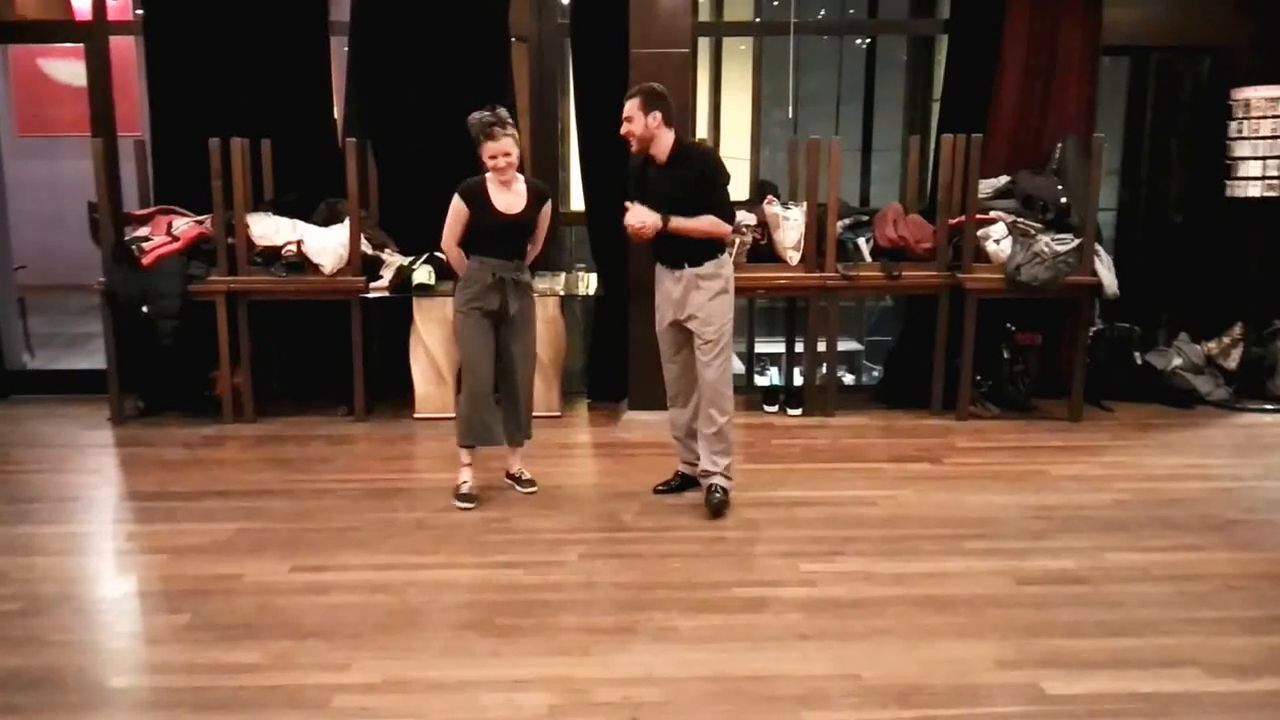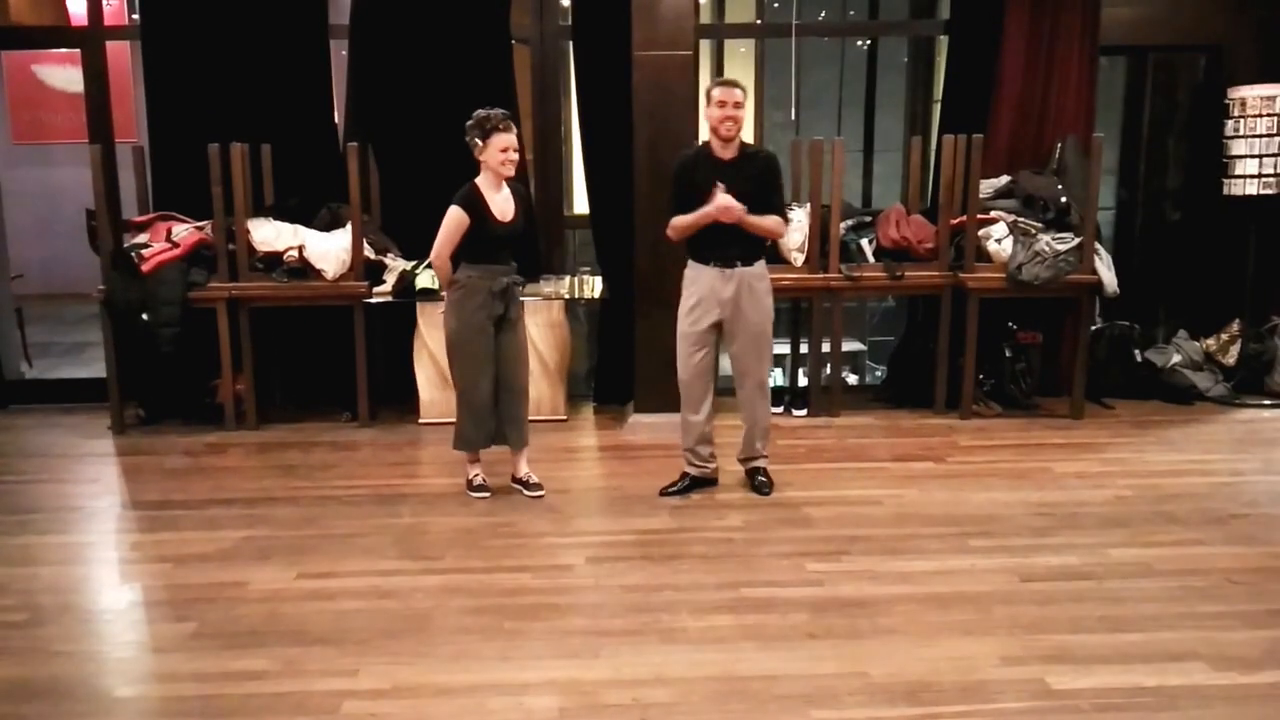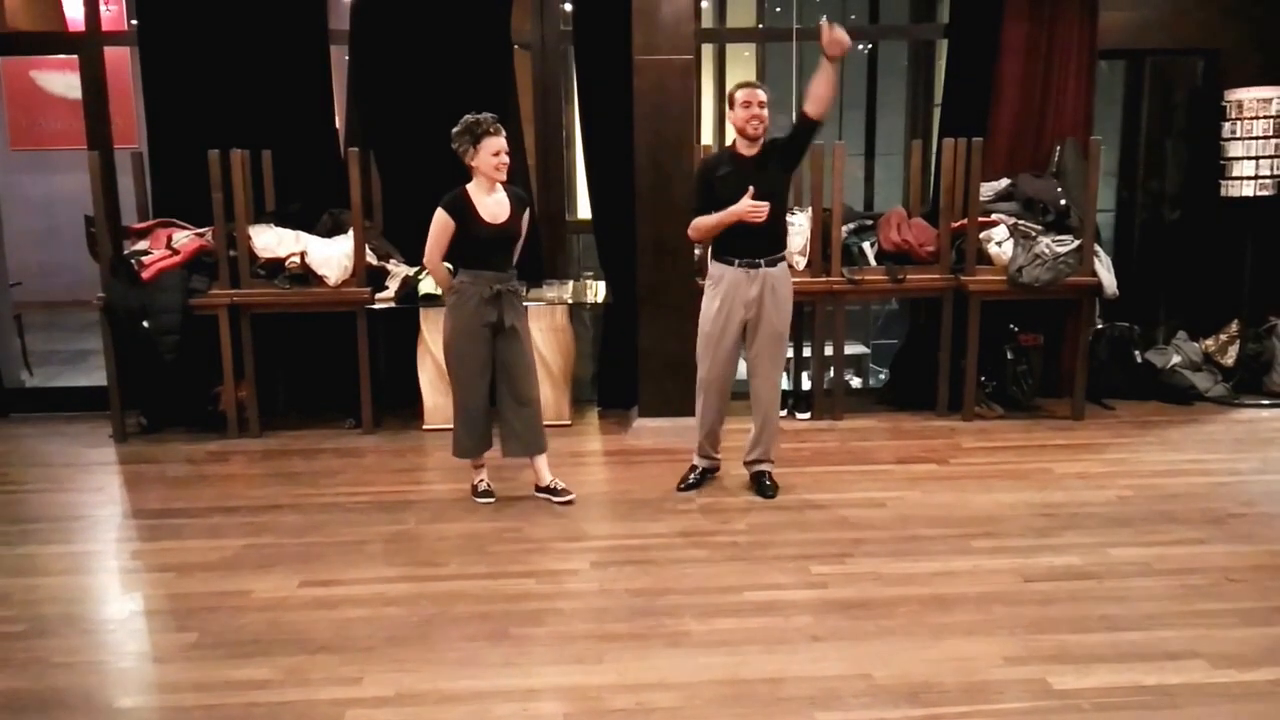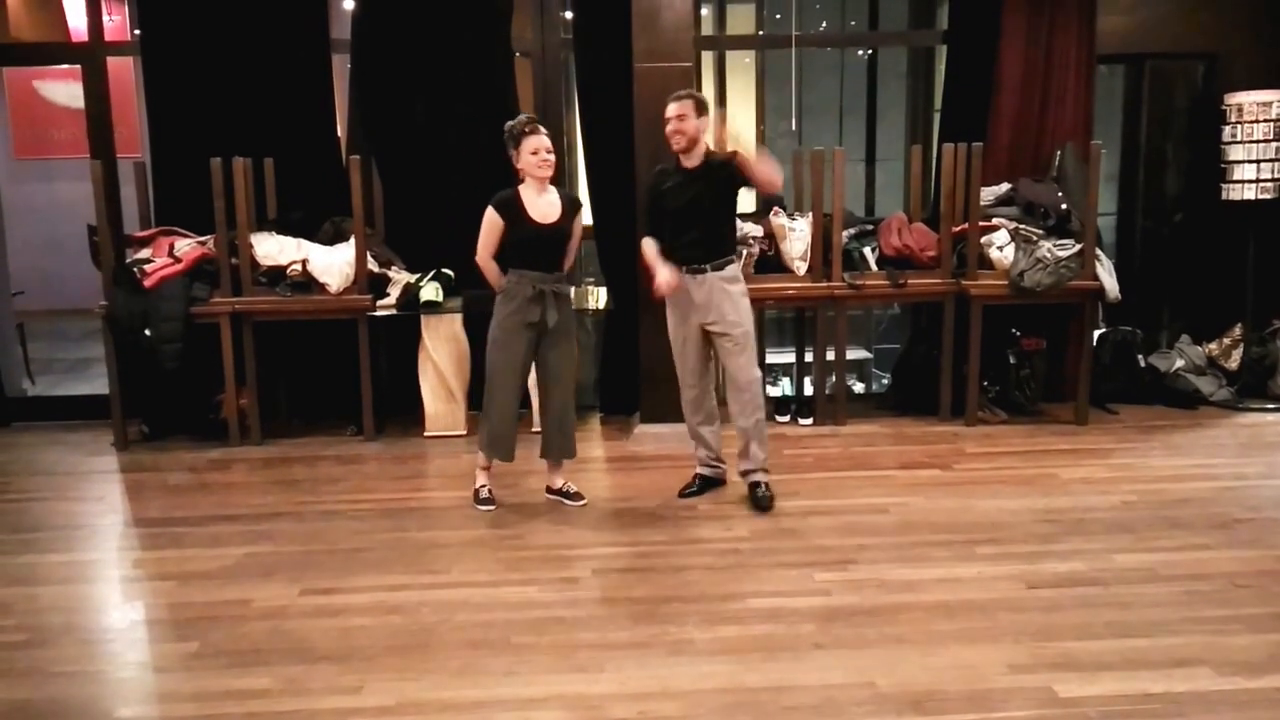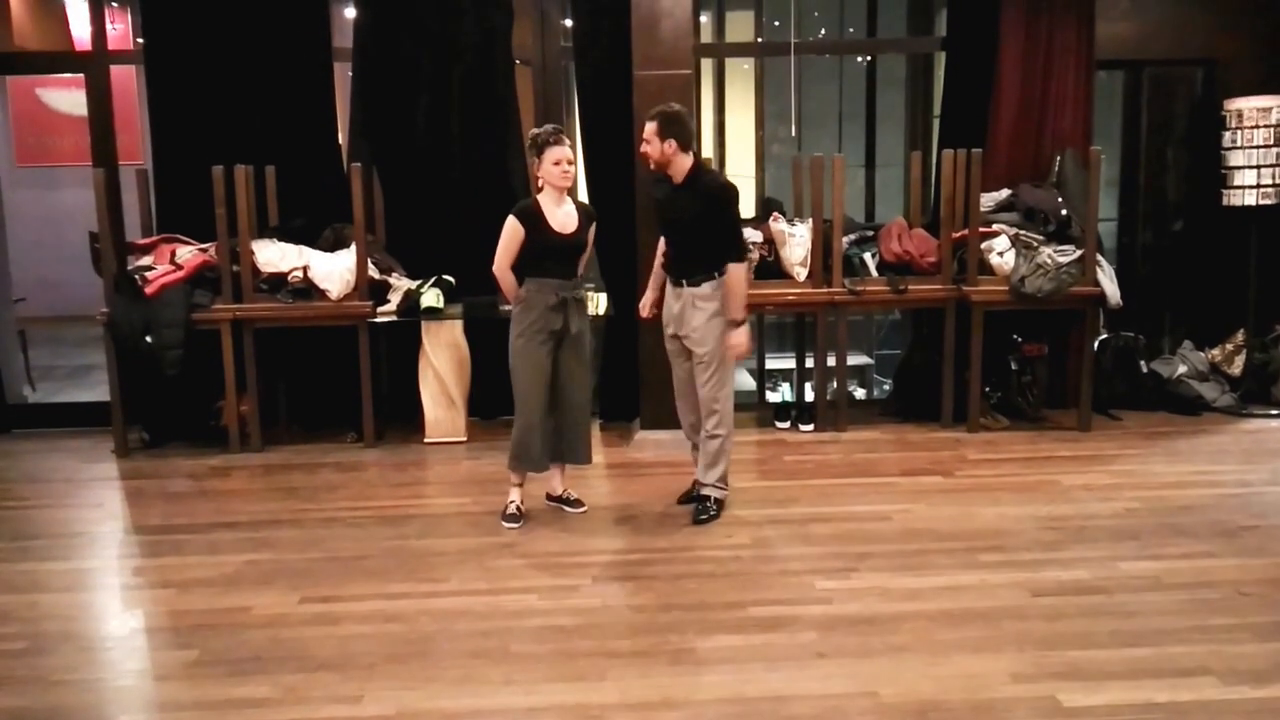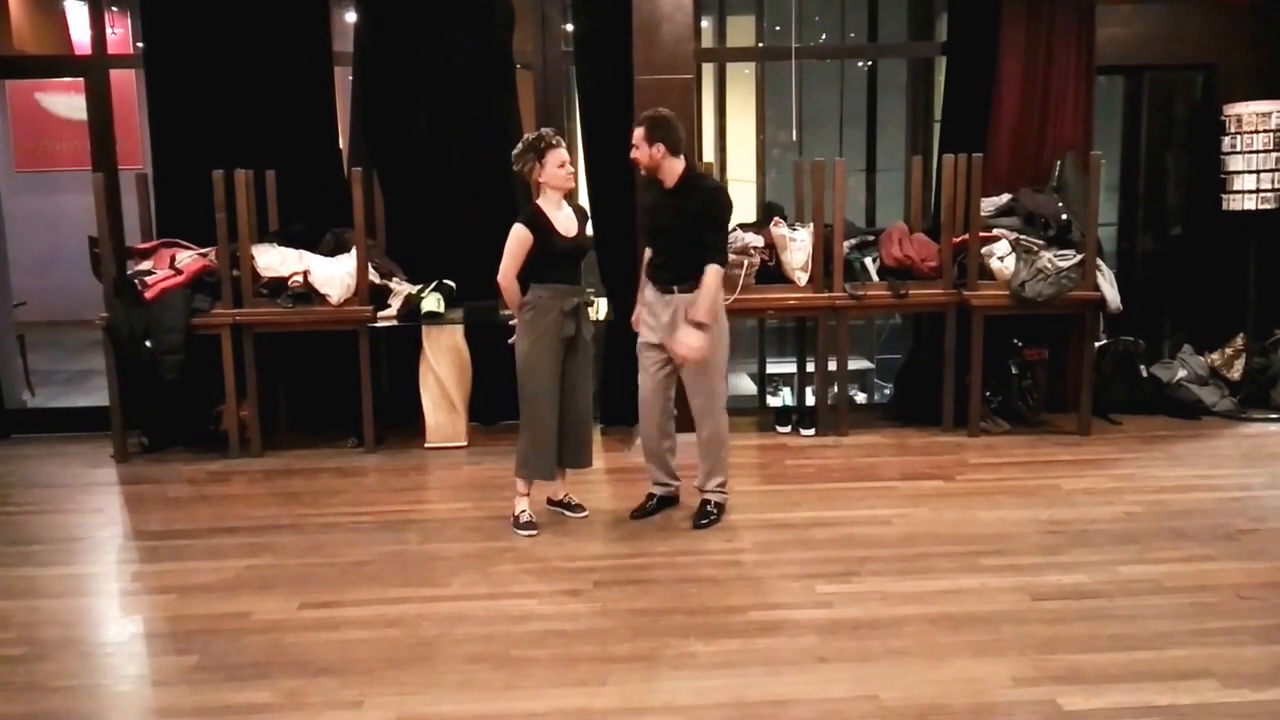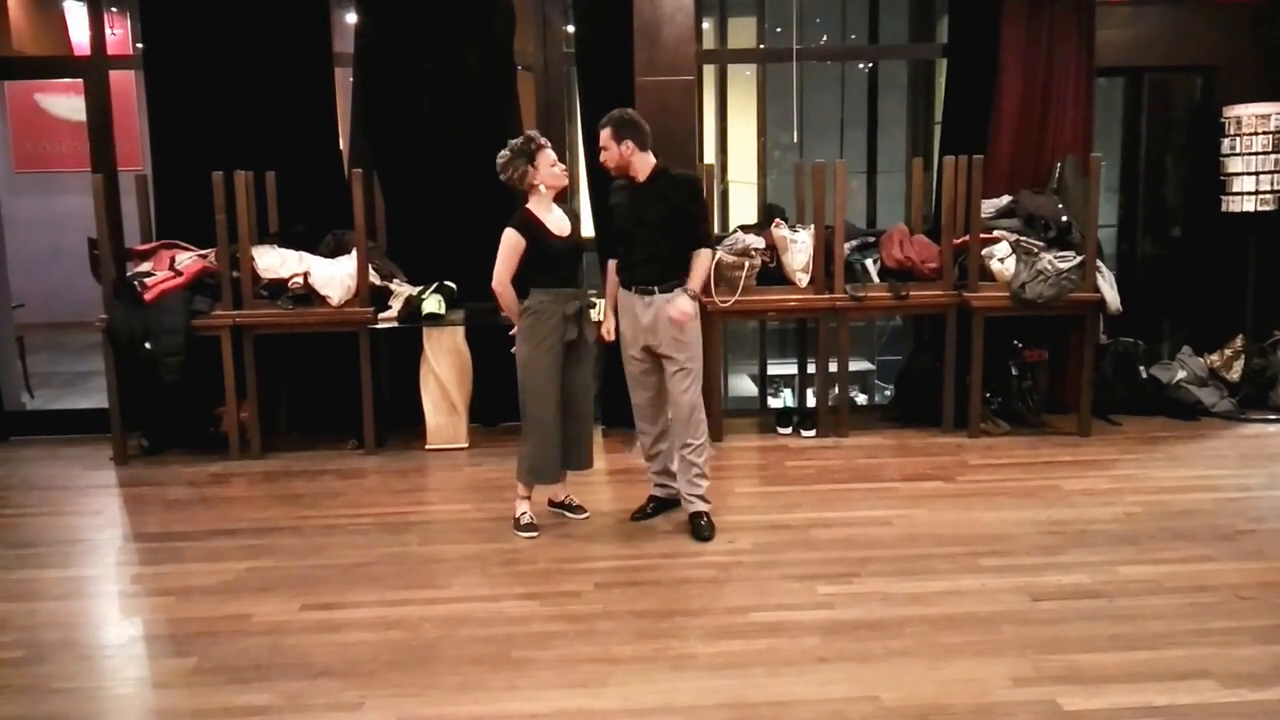
dt=0.7s
person 1, frame 1
left shoulder: (702, 159)
right shoulder: (641, 169)
left elbow: (724, 225)
left wrist: (663, 221)
right wrist: (636, 225)
left hip: (707, 276)
right hip: (666, 277)
left knee: (713, 376)
right knee: (677, 377)
left ankle: (716, 474)
right ankle: (690, 465)
person 1, frame 2
left shoulder: (763, 162)
right shoulder: (689, 164)
left elbow: (779, 228)
right elbow: (673, 231)
left wrist: (741, 215)
right wrist: (706, 214)
left hip: (750, 277)
right hip: (701, 277)
left knee: (753, 376)
right knee: (692, 377)
left ankle: (755, 460)
right ankle: (698, 466)
person 1, frame 3
left shoulder: (782, 155)
right shoulder: (712, 167)
left elbow: (816, 111)
right elbow: (695, 231)
left wrist: (830, 59)
right wrist: (735, 212)
left hip: (772, 276)
right hip: (726, 276)
left knee: (766, 378)
right knee: (712, 373)
left ankle: (760, 462)
right ankle: (705, 458)
person 1, frame 4
left shoulder: (726, 165)
right shoulder: (662, 179)
left elbow: (773, 182)
right elbow: (649, 236)
left wrist: (736, 147)
right wrist: (659, 269)
left hip: (724, 281)
right hip: (682, 291)
left knee: (744, 379)
right knee: (692, 384)
left ankle: (755, 472)
right ankle: (709, 466)
person 1, frame 5
left shoulder: (716, 189)
right shoulder: (662, 185)
left elbow: (735, 259)
left wrist: (738, 322)
right wrist: (653, 284)
left hip: (709, 294)
right hip: (674, 293)
left knee: (713, 396)
right knee: (686, 395)
left ankle: (713, 486)
right ankle: (703, 475)
person 1, frame 6
left shoulder: (709, 194)
right shoulder: (649, 190)
left elbow: (715, 264)
left wrist: (698, 325)
right wrist: (641, 301)
left hip: (695, 303)
right hip: (655, 302)
left knee: (707, 405)
right knee: (651, 403)
left ankle: (713, 492)
right ankle: (663, 487)
person 1, frame 7
left shoulder: (683, 185)
right shoulder: (617, 193)
left elbow: (704, 246)
left wrist: (690, 294)
right wrist: (609, 311)
left hip: (673, 305)
right hip: (632, 305)
left knee: (687, 406)
right knee: (646, 407)
left ankle: (696, 501)
right ankle: (664, 488)
person 2, frame 1
left shoulder: (538, 193)
right shoulder: (469, 192)
right elbow: (450, 245)
right wrist: (476, 279)
left hip: (518, 291)
right hip: (476, 292)
left knee: (519, 376)
right knee: (477, 378)
left ankle: (514, 462)
right ankle: (466, 471)
person 2, frame 2
left shoulder: (519, 195)
right shoulder: (468, 199)
right elbow: (439, 257)
right wrist: (457, 291)
left hip: (508, 294)
right hip: (473, 297)
left knee: (515, 381)
right knee: (475, 383)
left ankle: (519, 466)
right ankle: (473, 466)
person 2, frame 3
left shoulder: (518, 201)
right shoulder: (455, 204)
right elbow: (432, 260)
right wrist: (462, 293)
left hip: (509, 299)
right hip: (470, 303)
left knee: (524, 387)
right knee: (472, 389)
left ankle: (542, 475)
right ankle: (478, 473)
person 2, frame 4
left shoulder: (570, 203)
right shoulder: (504, 204)
right elbow: (484, 257)
right wrist: (513, 290)
left hip: (558, 302)
right hip: (516, 302)
left knee: (560, 390)
right knee: (503, 389)
left ankle: (556, 478)
right ankle: (482, 476)
person 2, frame 5
left shoulder: (586, 215)
right shoulder: (525, 214)
right elbow: (501, 268)
right wrist: (525, 304)
left hip: (573, 310)
right hip: (534, 312)
left knee: (572, 399)
right knee: (531, 403)
left ankle: (557, 485)
right ankle: (515, 492)
person 2, frame 6
left shoulder: (579, 214)
right shoulder: (530, 220)
right elbow: (506, 277)
right wrist: (524, 316)
left hip: (576, 315)
right hip: (543, 317)
left knee: (575, 404)
right knee: (539, 407)
left ankle: (558, 490)
right ankle: (522, 500)
person 2, frame 7
left shoulder: (569, 216)
right shoulder: (522, 224)
right elbow: (500, 283)
left wrist: (578, 310)
right wrist: (522, 322)
left hip: (577, 318)
right hip: (543, 321)
left knee: (575, 406)
right knee: (540, 411)
left ankle: (559, 491)
right ankle: (523, 502)
